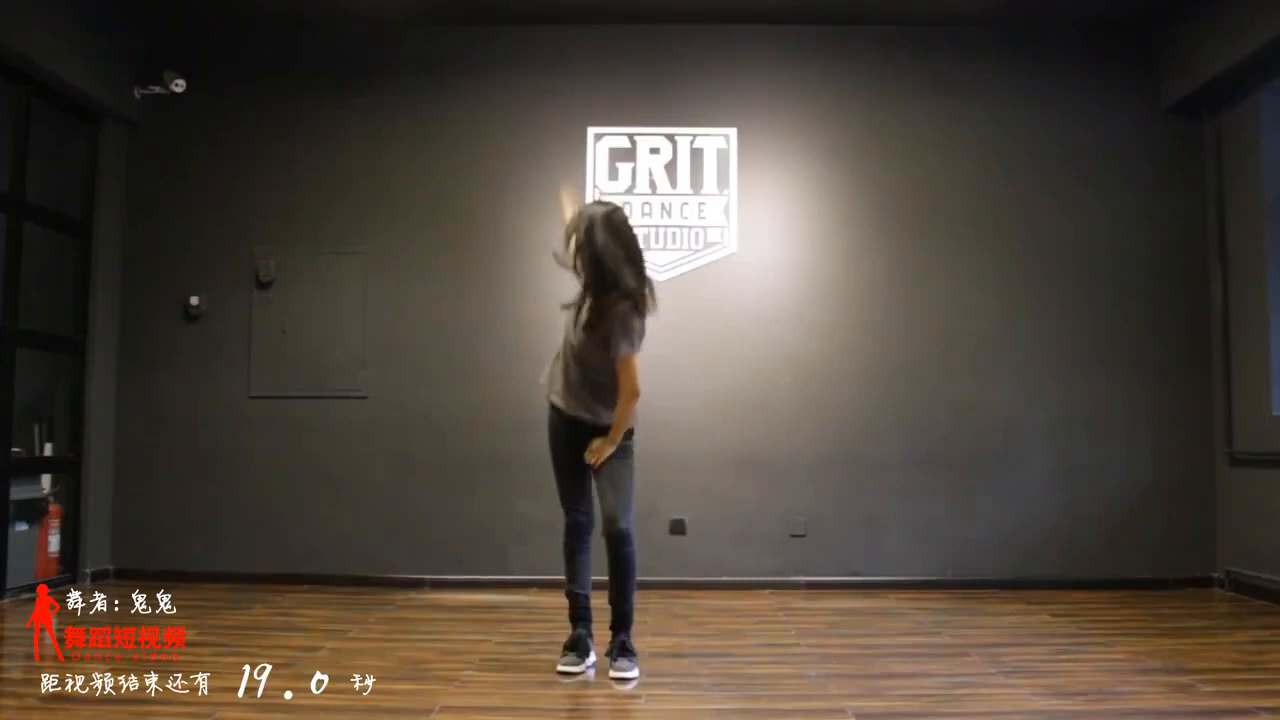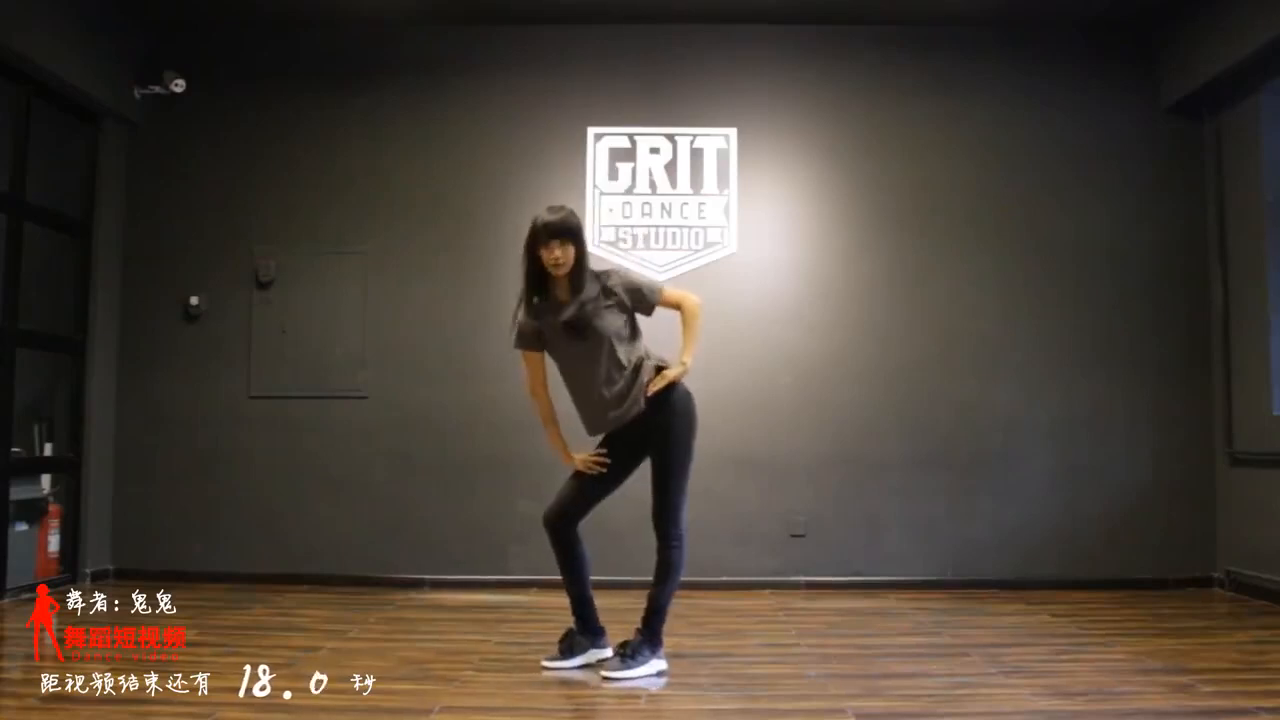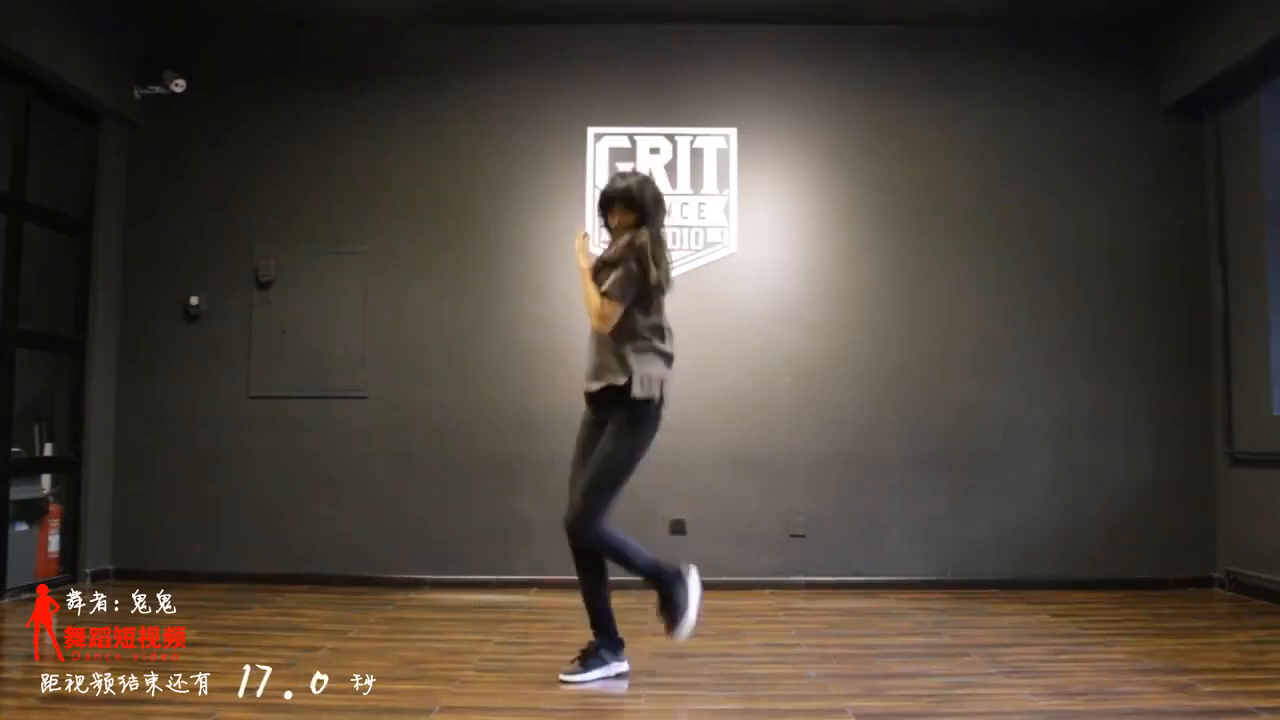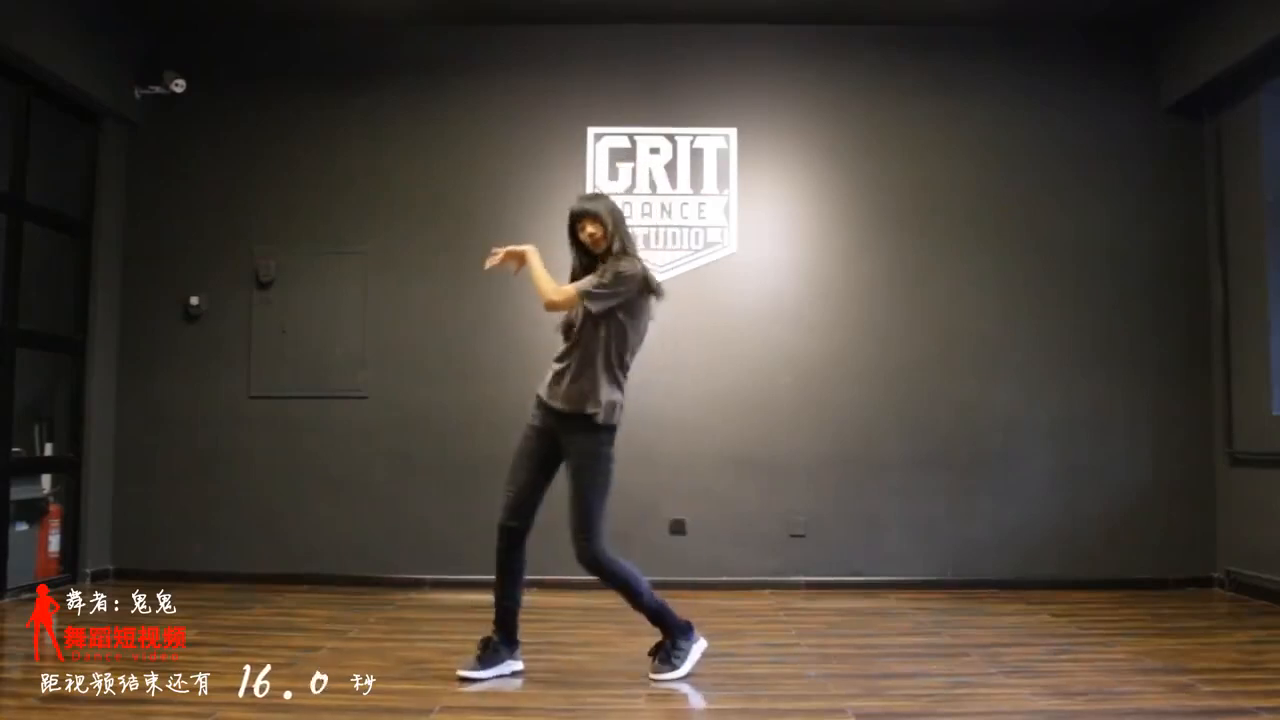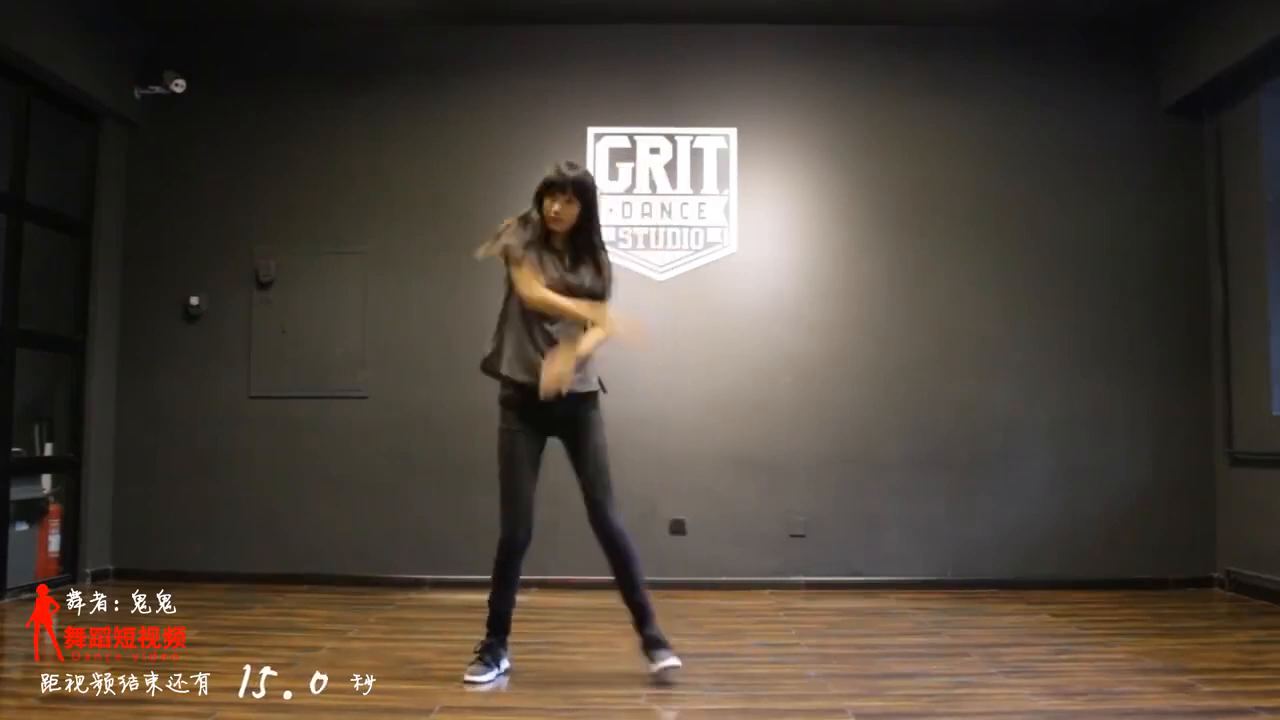
dt=1s
person 1, frame 1
left shoulder: (617, 310)
right shoulder: (599, 289)
left elbow: (631, 392)
right elbow: (577, 236)
left wrist: (611, 440)
right wrist: (568, 201)
left hip: (605, 431)
right hip: (565, 422)
left knee: (618, 530)
right knee: (577, 523)
left ankle: (622, 643)
right ankle: (581, 639)
person 1, frame 2
left shoulder: (613, 286)
right shoulder: (535, 316)
left elbow: (689, 303)
right elbow: (539, 392)
left wrist: (683, 363)
right wrist: (565, 453)
left hip: (665, 410)
right hip: (619, 429)
left knee: (668, 529)
right knee: (558, 519)
left ankle: (649, 645)
right ankle: (590, 635)
person 1, frame 3
left shoulder: (631, 250)
right shoulder: (631, 255)
left elbow: (602, 318)
left wrist: (585, 268)
left hip: (631, 401)
right hip: (605, 399)
left knee: (584, 522)
right knee: (582, 527)
left ankle: (672, 583)
right ankle: (606, 647)
person 1, frame 4
left shoulder: (628, 274)
right shoulder: (592, 275)
left elbow: (554, 299)
left wrist: (530, 253)
left hip: (591, 424)
right hip: (548, 414)
left knee: (589, 549)
right knee: (511, 526)
left ankle: (679, 635)
right ankle: (504, 645)
person 1, frame 5
left shoulder: (593, 260)
right shoulder: (519, 239)
left elbow: (596, 326)
right elbow: (532, 295)
left wrist: (572, 354)
right wrist: (597, 309)
left hip: (579, 397)
right hip: (522, 400)
left knee: (606, 521)
right knee: (515, 530)
left ankle: (651, 635)
right ankle: (495, 646)
